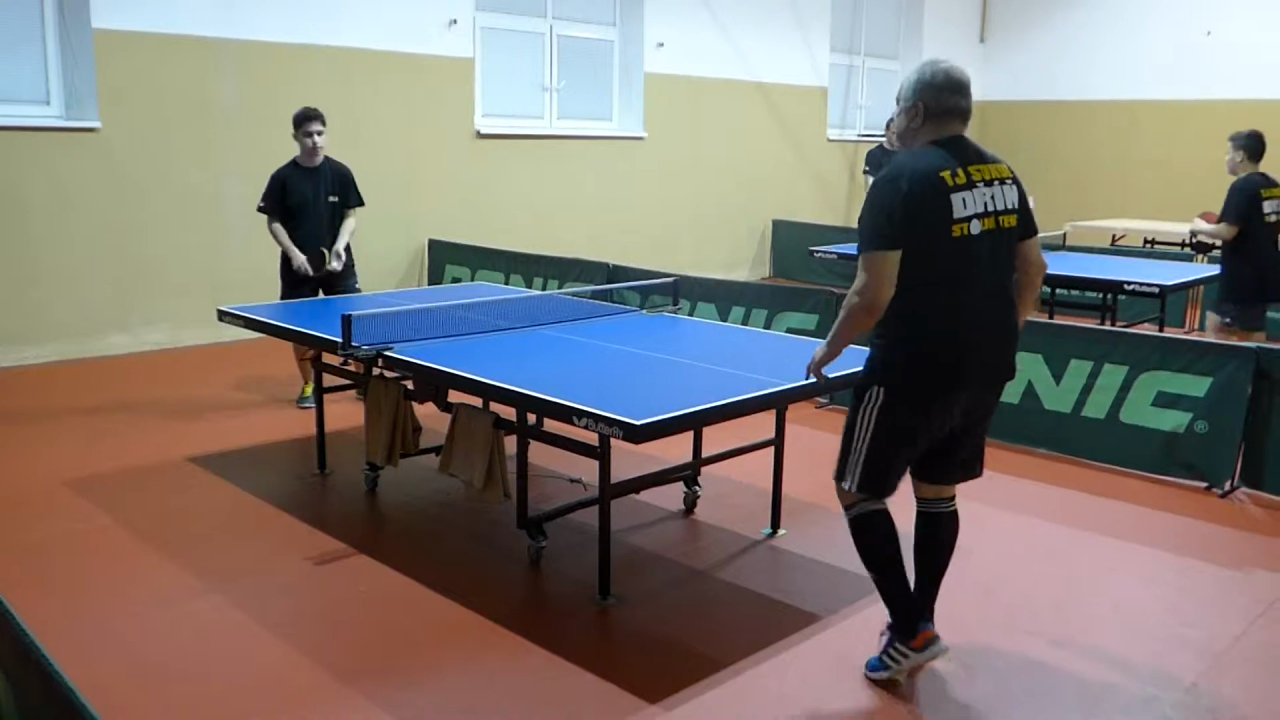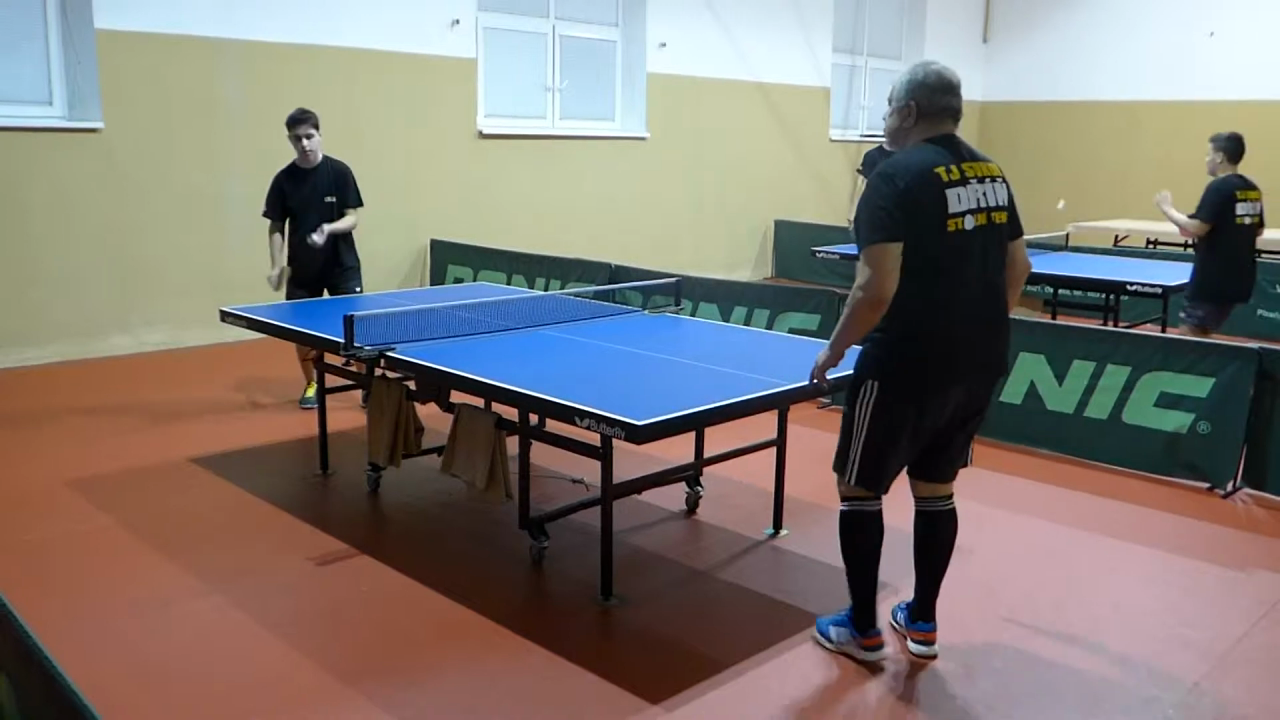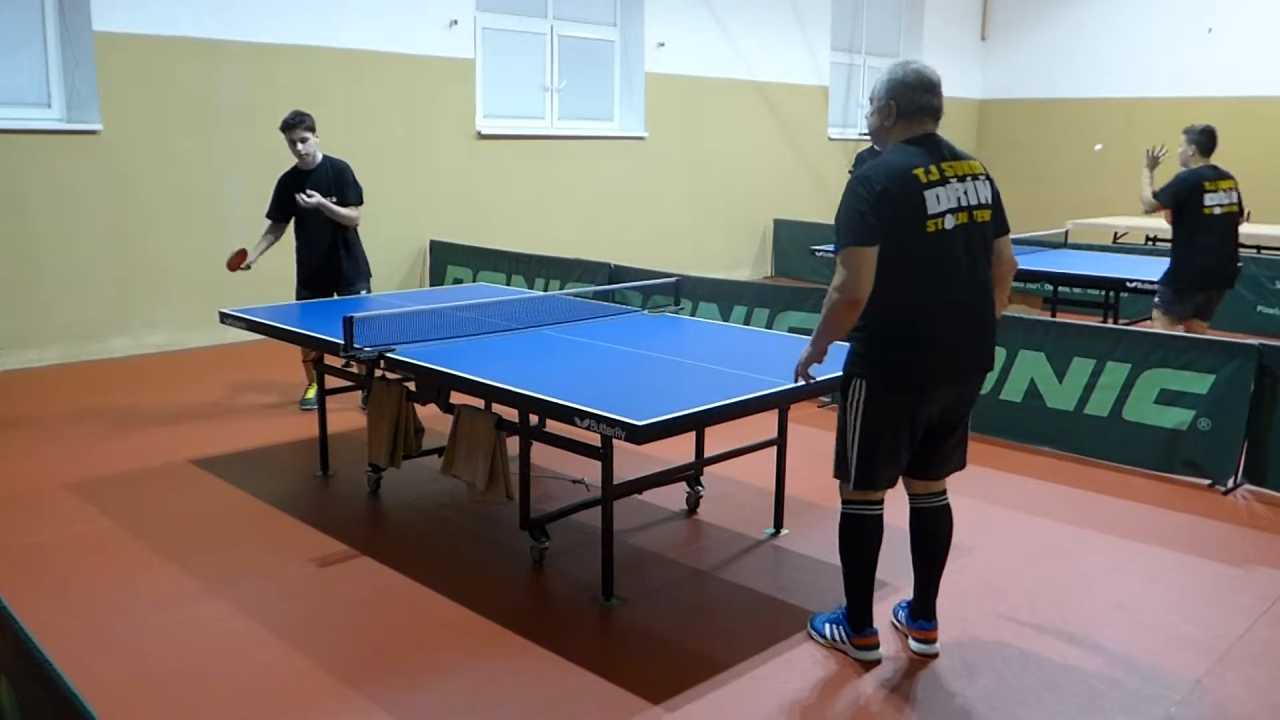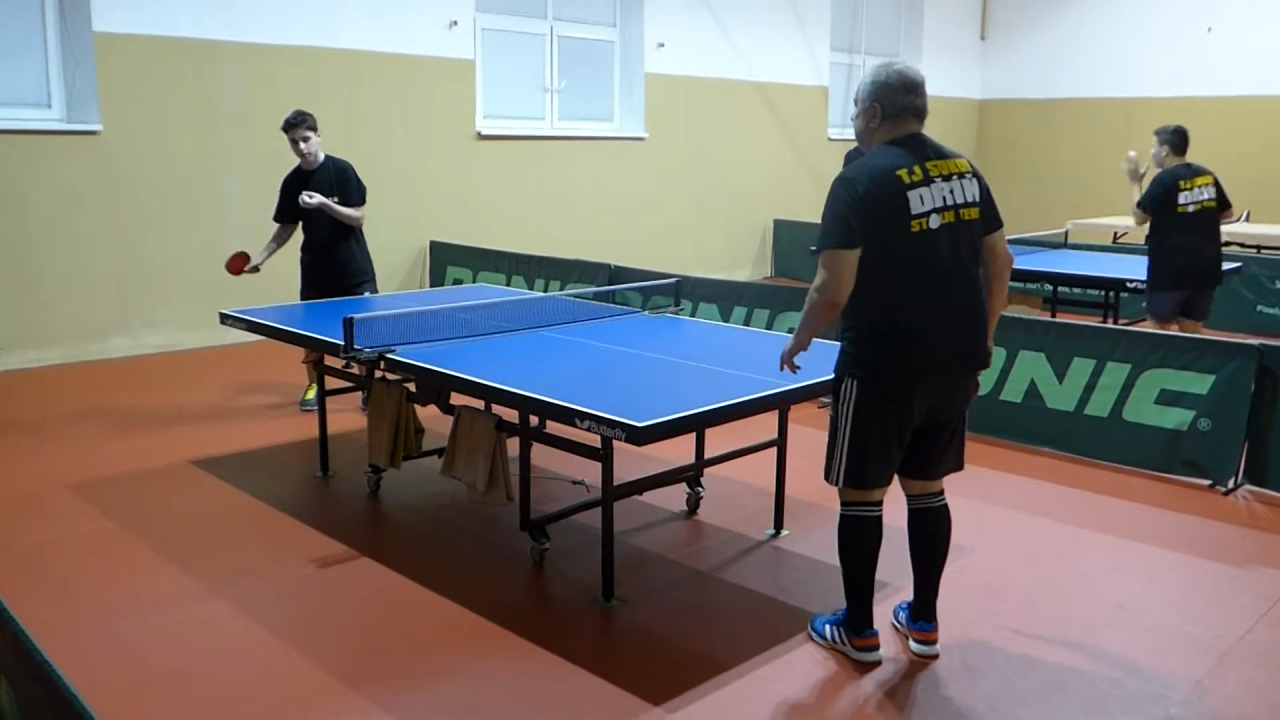
dt=0.2s
person 1, frame 1
left shoulder: (901, 180)
right shoulder: (1002, 175)
left elbow: (873, 294)
right elbow: (1032, 270)
left wrist: (828, 349)
left hip: (912, 371)
right hip: (984, 369)
left knee: (858, 491)
right knee: (938, 492)
left ankle: (909, 629)
right ankle: (921, 616)
person 1, frame 2
left shoulder: (896, 176)
right shoulder: (992, 175)
left elbow: (876, 288)
right elbow: (1016, 270)
left wrist: (833, 350)
left hip: (904, 368)
right hip: (976, 367)
left knee: (859, 491)
right knee: (936, 490)
left ankle: (862, 628)
right ankle: (922, 620)
person 1, frame 3
left shoulder: (877, 179)
right shoulder: (975, 173)
left elbow: (853, 290)
right elbow: (1004, 267)
left wrist: (816, 347)
left hip: (892, 368)
right hip: (962, 365)
left knee: (863, 493)
right knee: (930, 487)
left ankle: (857, 628)
right ankle: (923, 619)
person 1, frame 4
left shoulder: (861, 180)
right shoulder: (964, 171)
left elbow: (833, 290)
right elbow: (1000, 263)
left wrist: (797, 342)
right wrist: (983, 339)
left hip: (883, 369)
right hip: (954, 364)
left knee: (861, 495)
right knee: (927, 488)
left ankle: (858, 630)
right ankle: (923, 620)
person 2, frame 1
left shoulder: (340, 173)
right shoulder: (283, 177)
left elbow: (351, 217)
right elbow: (273, 222)
left wrist: (339, 246)
right wrist: (293, 254)
left hip: (336, 264)
right hip: (300, 266)
right ankle: (308, 384)
person 2, frame 2
left shoulder: (339, 171)
right shoulder: (283, 180)
left elbow: (352, 218)
right elbow: (276, 226)
left wrist: (329, 229)
right wrist: (276, 264)
left hip: (341, 264)
right hip: (302, 268)
left ankle: (369, 388)
right ankle: (311, 384)
person 2, frame 3
left shoulder: (339, 170)
right shoulder: (287, 182)
left elbow: (354, 218)
right elbow: (278, 225)
left wrist: (322, 203)
right wrist: (254, 254)
left hip: (349, 266)
right hip: (310, 269)
left ankle: (368, 387)
right ankle: (312, 385)
person 2, frame 4
left shoulder: (342, 170)
right shoulder: (291, 182)
left elbow: (358, 217)
right elbow: (287, 227)
left wrist: (323, 203)
right wrist: (261, 257)
left hip: (353, 267)
right hip: (316, 269)
left ankle: (369, 388)
right ankle: (313, 386)
person 3, frame 1
left shoulder: (1242, 187)
left elbow: (1226, 231)
left wrist: (1201, 227)
left hip: (1244, 277)
right hip: (1263, 274)
left knee: (1253, 339)
right knee: (1215, 325)
person 3, frame 2
left shoulder: (1218, 188)
right shoulder: (1253, 189)
left elbow: (1197, 228)
right elbow: (1258, 229)
left wrist: (1168, 209)
left hip: (1214, 278)
right hip: (1239, 277)
left knee: (1188, 334)
right knee: (1199, 336)
person 3, frame 3
left shoulder: (1187, 179)
right shoulder: (1229, 179)
left elbow: (1148, 205)
right elbow: (1239, 219)
left wrist: (1148, 169)
left hip: (1192, 268)
right hip: (1223, 268)
left knee: (1162, 321)
right knee: (1196, 328)
person 3, frame 4
left shoulder: (1165, 179)
right shoulder: (1206, 175)
left elbow: (1140, 218)
right elbow: (1226, 212)
left wrist: (1135, 182)
left hip: (1172, 267)
right hip: (1206, 266)
left knee: (1161, 328)
right knee: (1191, 328)
